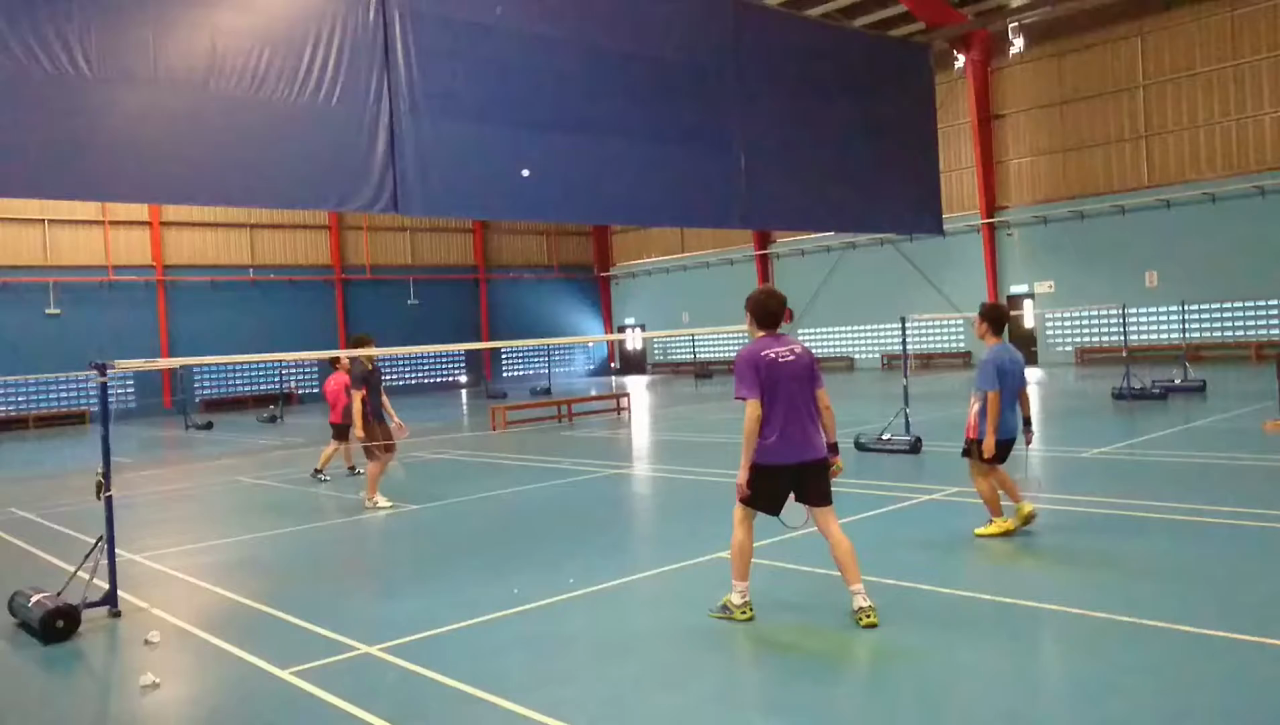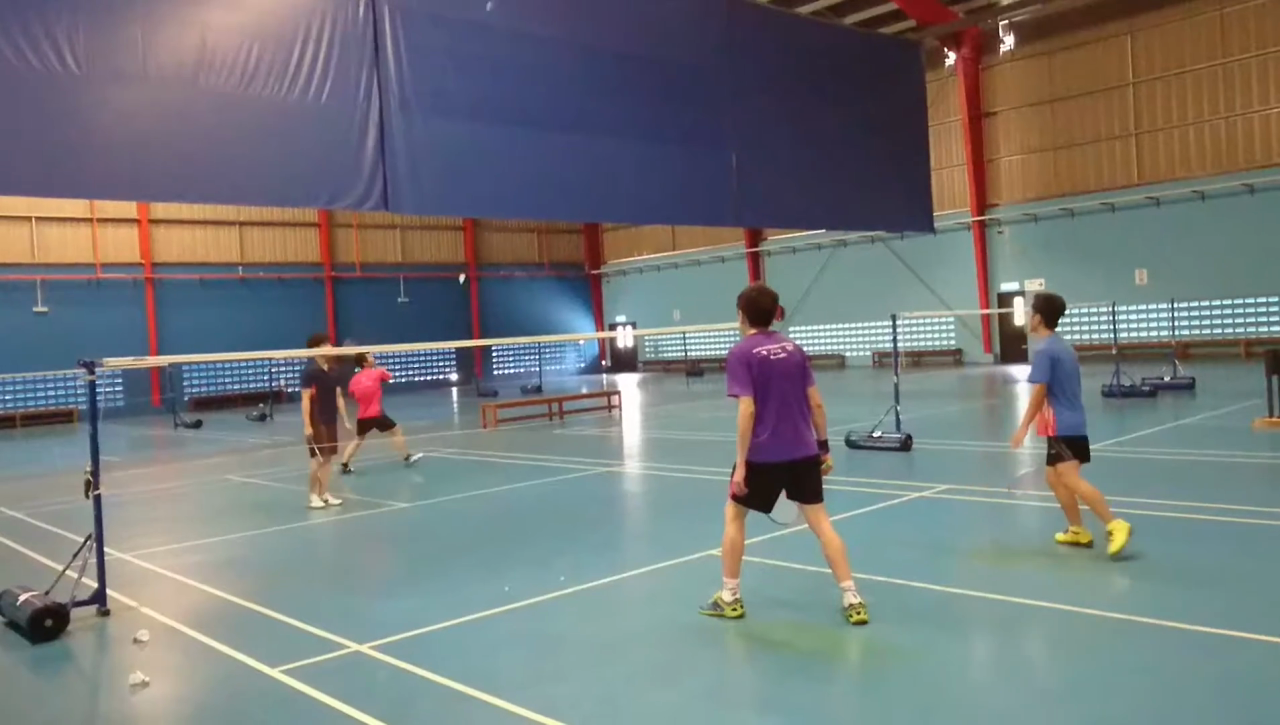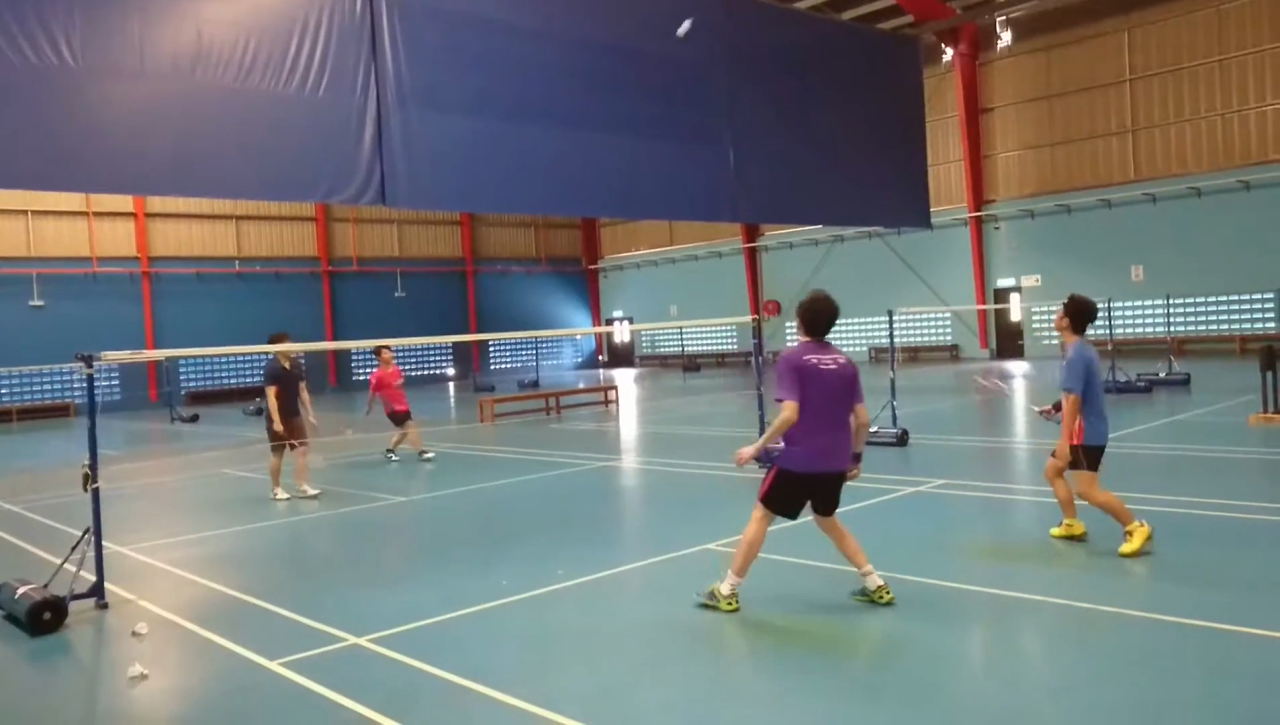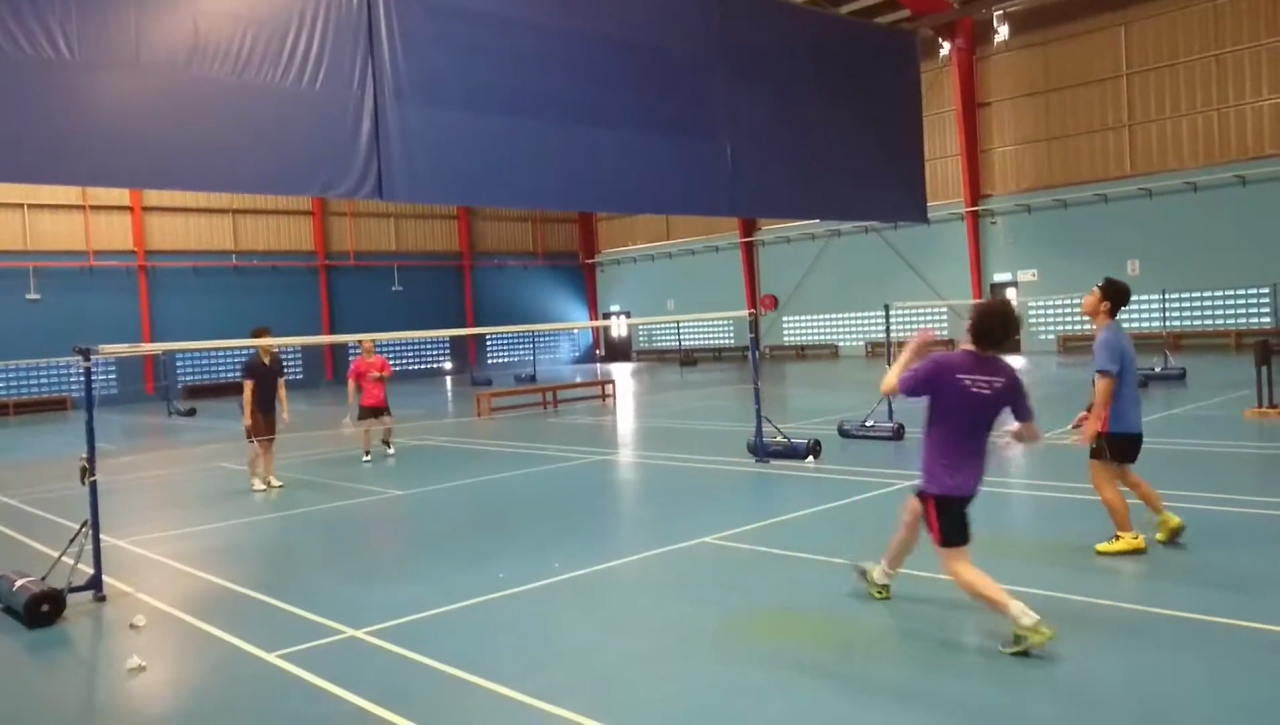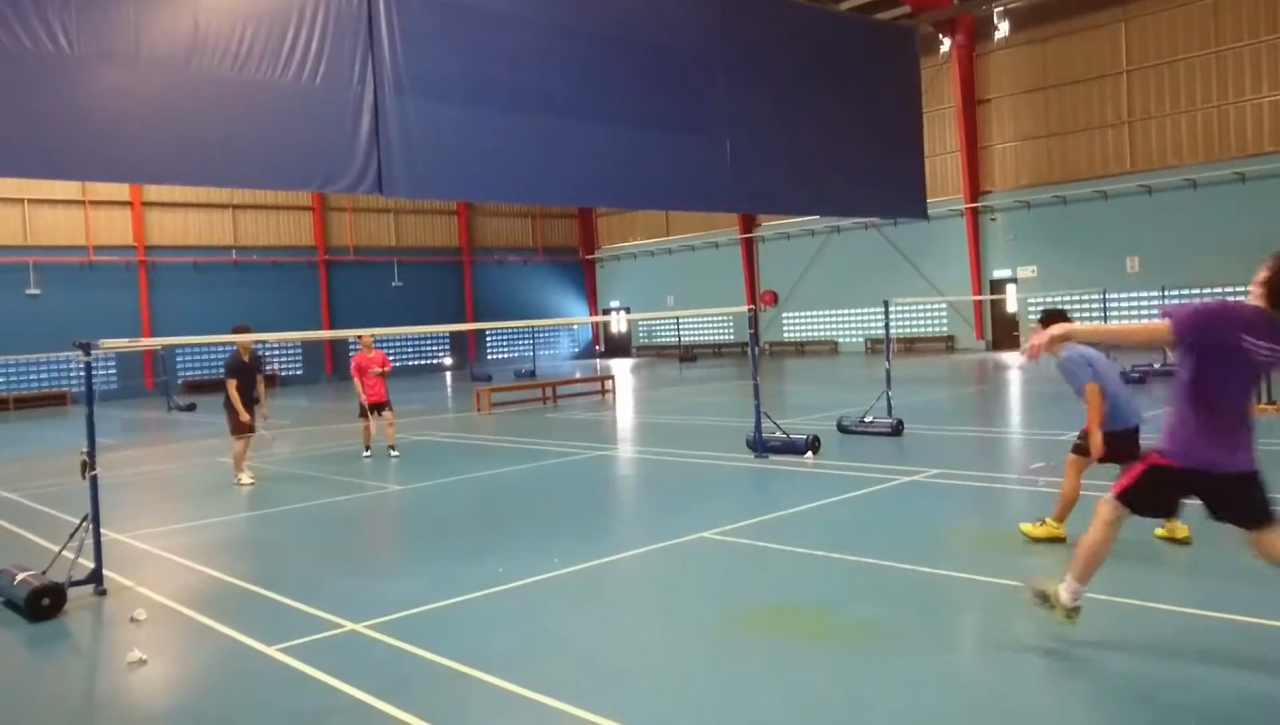
dt=0.5s
person 1, frame 1
left shoulder: (749, 356)
right shoulder: (802, 351)
left elbow: (754, 413)
right elbow: (825, 405)
left wrist: (744, 465)
right wrist: (833, 449)
left hip: (771, 457)
right hip: (812, 454)
left knee: (742, 517)
right knee: (829, 524)
left ankle: (739, 600)
right ankle: (862, 602)
person 1, frame 2
left shoulder: (741, 353)
right shoulder: (794, 349)
left elbow: (747, 411)
right elbow: (816, 404)
left wrist: (741, 464)
right wrist: (823, 447)
left hip: (763, 455)
right hip: (803, 452)
left knee: (734, 515)
right knee: (820, 522)
left ankle: (730, 598)
right ankle: (852, 600)
person 1, frame 3
left shoulder: (791, 359)
right shoulder: (845, 363)
left elbow: (790, 415)
right elbow: (862, 419)
left wrist: (756, 447)
right wrist: (854, 456)
left hip: (802, 460)
right hip: (837, 463)
left knee: (761, 518)
right knee: (827, 520)
left ankle: (728, 590)
right ankle: (875, 584)
person 1, frame 4
left shoulder: (941, 365)
right shoulder: (1007, 376)
left elbow: (888, 387)
right elbow: (1031, 434)
left wrist: (910, 350)
right wrist: (1017, 433)
left hip: (943, 480)
right hip: (969, 478)
left knee: (957, 564)
right knee: (913, 514)
left ankle: (1028, 622)
right ankle: (881, 577)
person 1, frame 5
left shoulder: (1221, 314)
left elbow: (1148, 332)
left wrist: (1064, 332)
left hip: (1183, 456)
right hip: (1234, 464)
left knee: (1111, 514)
left ankle: (1067, 595)
person 2, frame 1
left shoulder: (990, 359)
right shoulder: (1015, 355)
left elbow: (993, 398)
right elbow: (1022, 394)
left wrist: (990, 435)
right wrist: (1027, 425)
left hip: (988, 430)
right hip: (1008, 429)
left knee: (980, 474)
right knee: (992, 469)
left ankle: (999, 520)
right ankle: (1023, 507)
person 2, frame 2
left shoulder: (1044, 350)
right shoulder: (1064, 347)
left elbow: (1040, 392)
left wrist: (1024, 426)
left hip: (1061, 426)
right hip: (1074, 424)
left knee: (1070, 479)
right knee: (1054, 478)
left ankle: (1116, 526)
right ankle: (1077, 531)
person 2, frame 3
left shoulder: (1076, 355)
right shoulder: (1081, 350)
left elbow: (1074, 400)
left wrist: (1065, 440)
right wrist: (1055, 408)
left hip: (1086, 431)
right hip: (1084, 430)
left knee: (1087, 489)
right knee: (1052, 470)
left ankle: (1136, 528)
right ankle: (1072, 524)
person 2, frame 4
left shoulder: (1106, 338)
right shoulder: (1114, 335)
left elbow: (1106, 382)
left wrist: (1094, 420)
right wrist: (1090, 412)
left hip: (1114, 424)
right hip: (1128, 421)
left knee: (1101, 479)
right knee: (1125, 475)
left ankle: (1128, 537)
right ankle: (1167, 519)
person 2, frame 5
left shoulder: (1067, 358)
right shoulder: (1080, 351)
left elbow: (1093, 391)
left wrist: (1095, 432)
left hip: (1110, 421)
right hip: (1128, 418)
left knee: (1073, 469)
left ankle: (1054, 526)
right ankle: (1175, 526)
